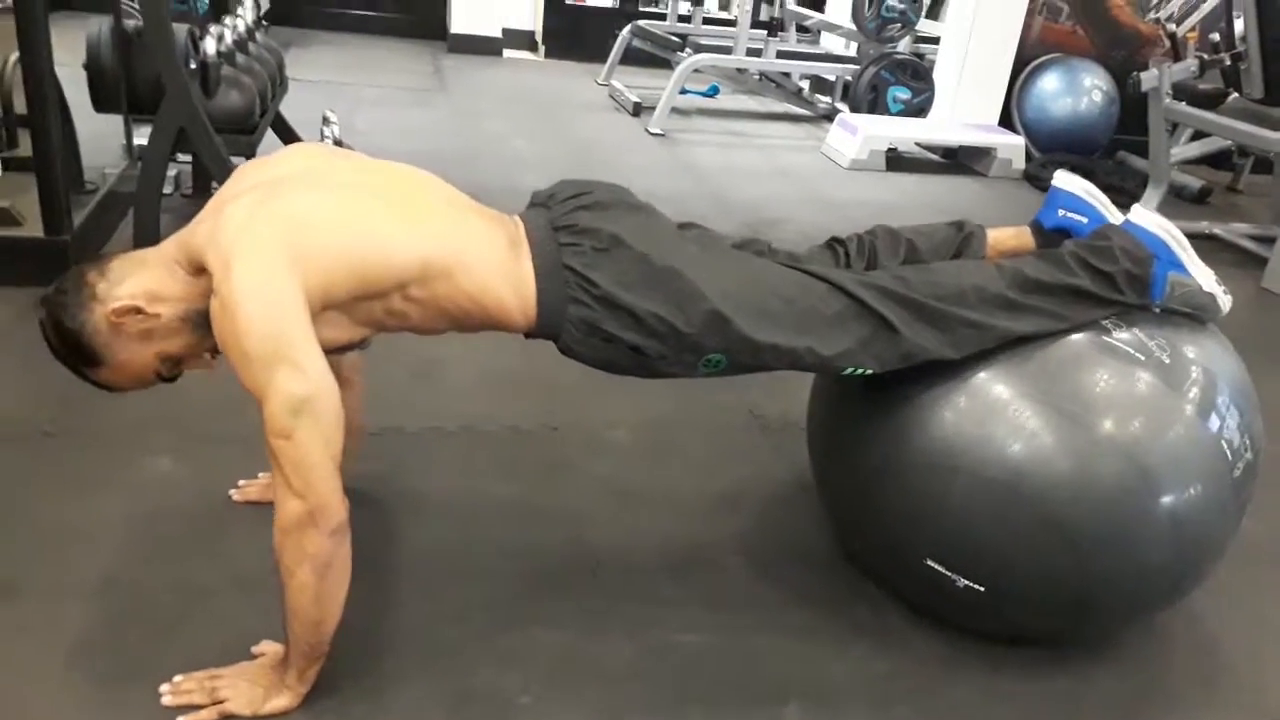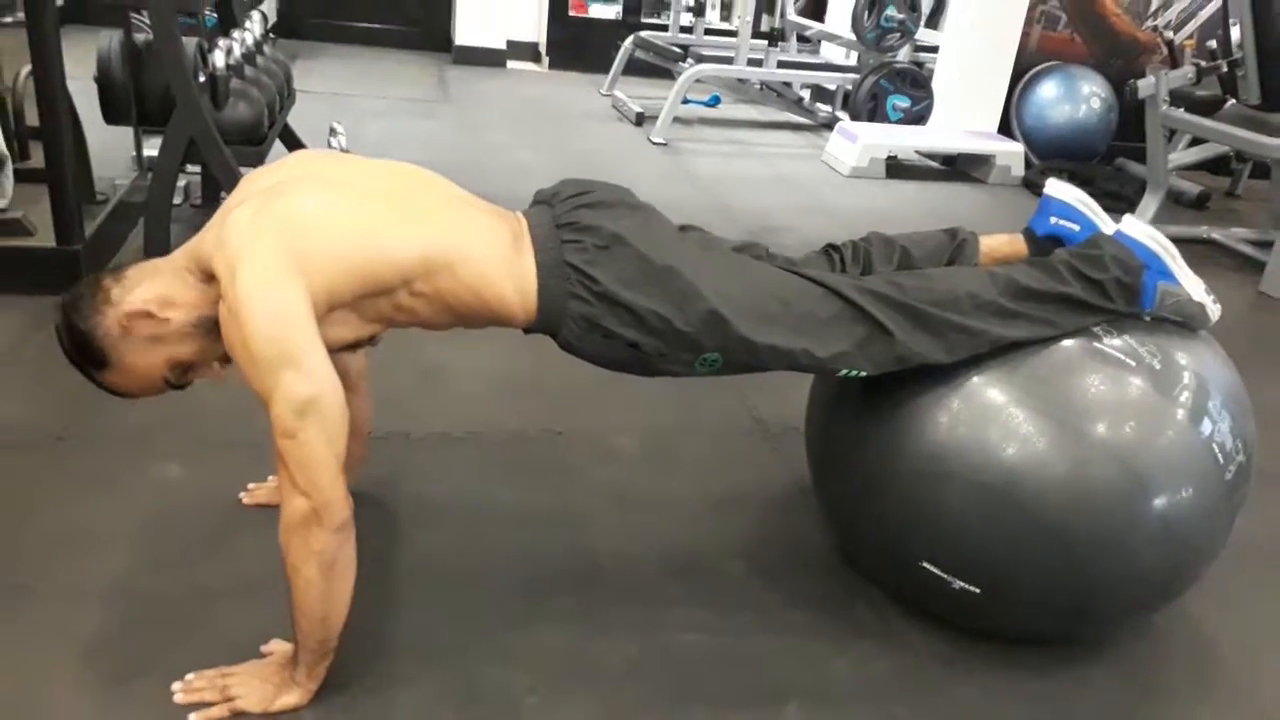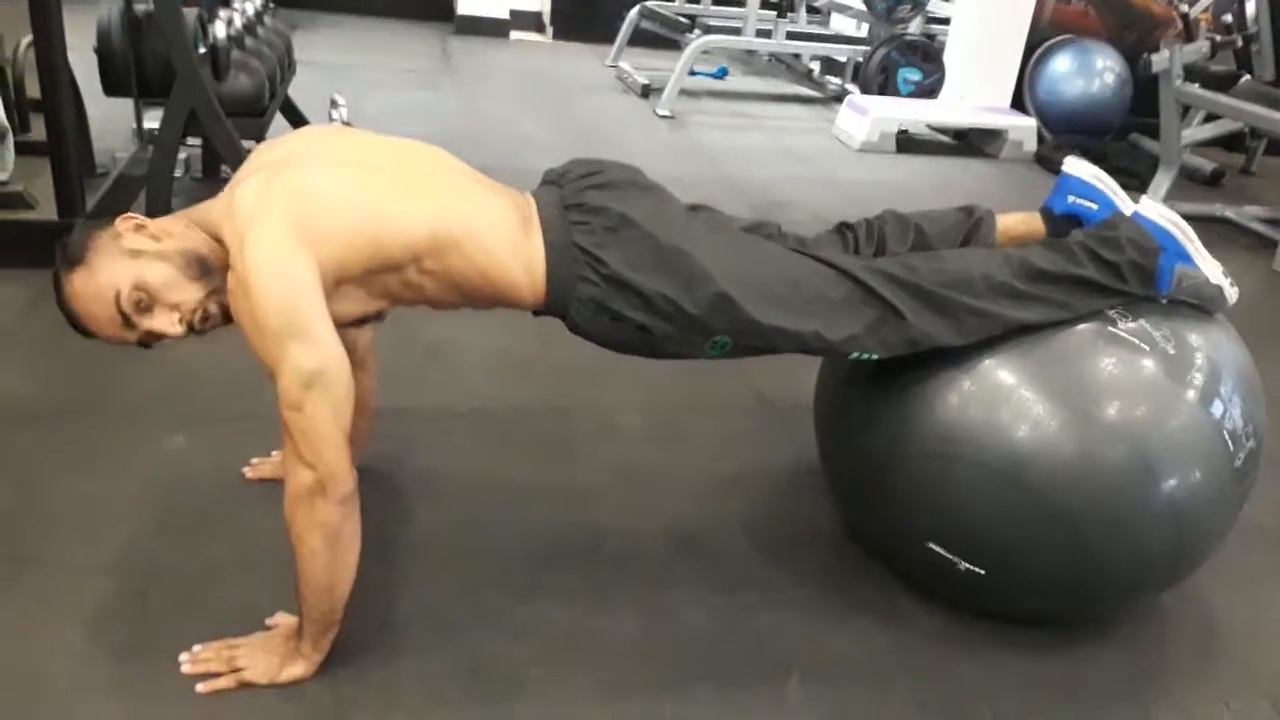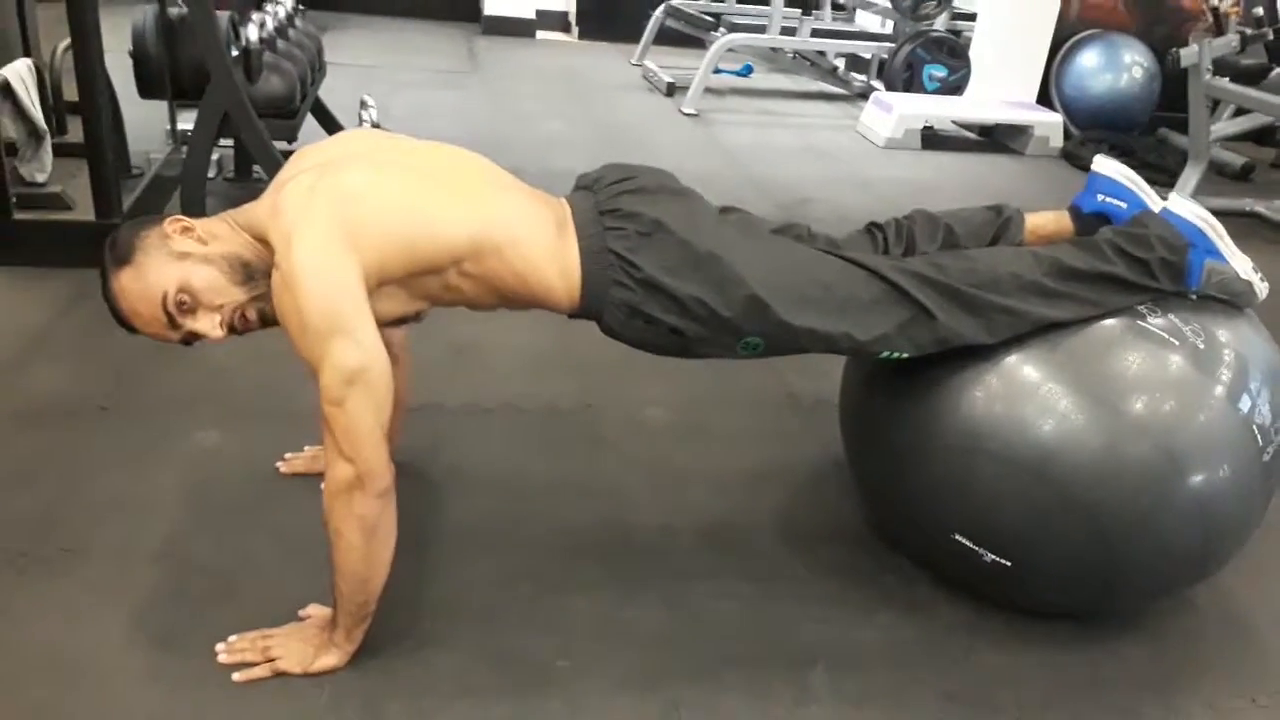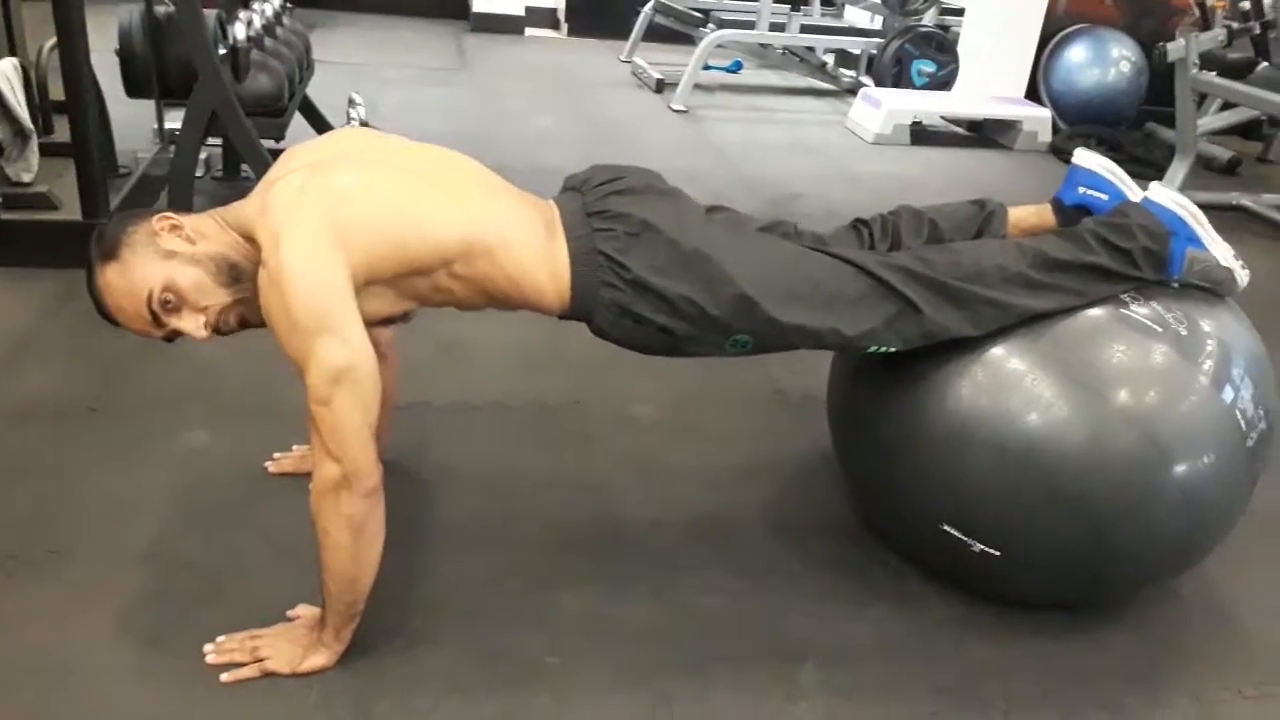
dt=0.4s
person 1, frame 1
left shoulder: (241, 294)
right shoulder: (253, 192)
left elbow: (318, 515)
right wrist: (311, 457)
left hip: (600, 294)
right hip: (579, 227)
left knee: (866, 325)
right knee: (833, 279)
left ankle: (1130, 265)
right ankle: (1047, 226)
person 1, frame 2
left shoulder: (251, 296)
right shoulder: (261, 202)
left elbow: (321, 514)
right wrist: (333, 462)
left hip: (600, 288)
right hip: (580, 224)
left knee: (859, 327)
right knee: (830, 285)
left ankle: (1121, 273)
right ankle: (1041, 233)
person 1, frame 3
left shoulder: (259, 265)
right shoulder: (268, 174)
left elbow: (326, 487)
left wrist: (305, 645)
right wrist: (340, 438)
left hip: (610, 272)
right hip: (591, 208)
left knee: (873, 310)
right knee: (839, 262)
left ankle: (1137, 256)
right ankle: (1055, 212)
person 1, frame 4
left shoulder: (303, 265)
right shoulder: (309, 178)
left elbow: (365, 483)
left wrist: (339, 636)
right wrist: (362, 437)
left hip: (645, 275)
right hip: (622, 208)
left knee: (900, 306)
right knee: (867, 261)
left ankle: (1164, 251)
right ankle: (1083, 210)
person 1, frame 5
left shoulder: (289, 265)
right shoulder: (298, 176)
left elbow: (353, 483)
left wrist: (328, 635)
right wrist: (343, 432)
left hip: (634, 276)
right hip: (611, 210)
left knee: (891, 304)
right knee: (857, 257)
left ankle: (1148, 241)
right ankle: (1064, 205)
